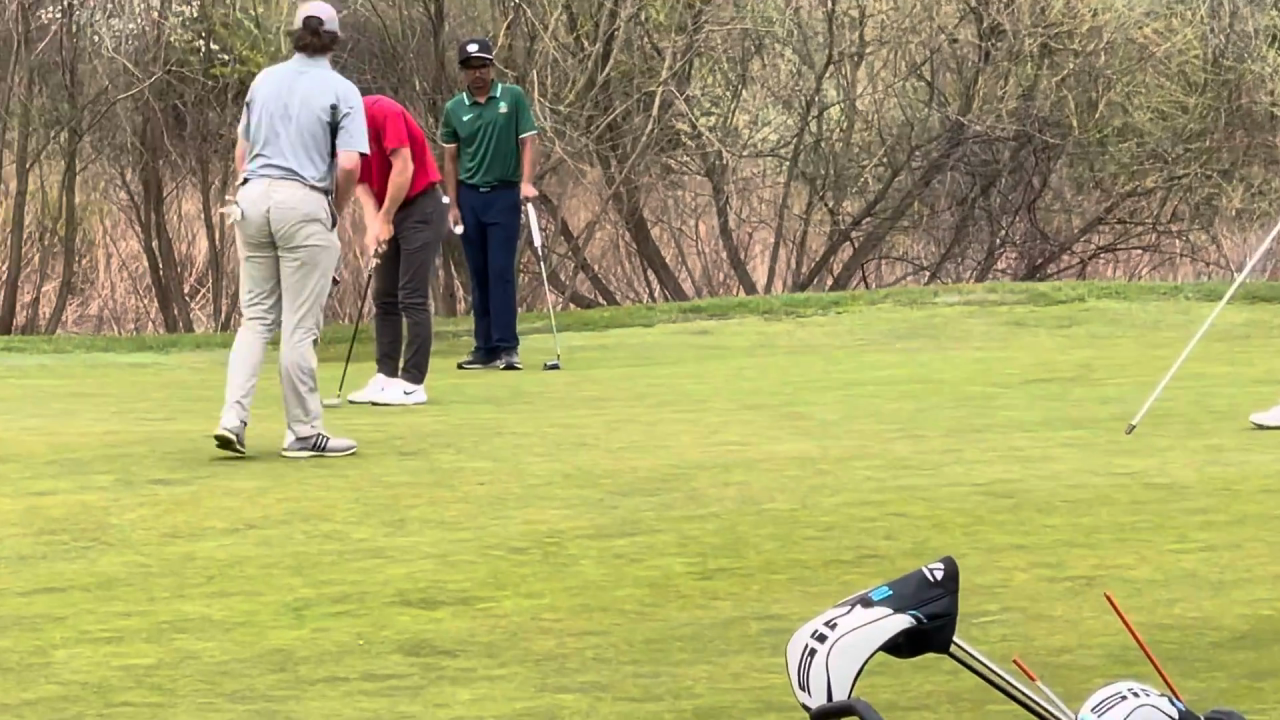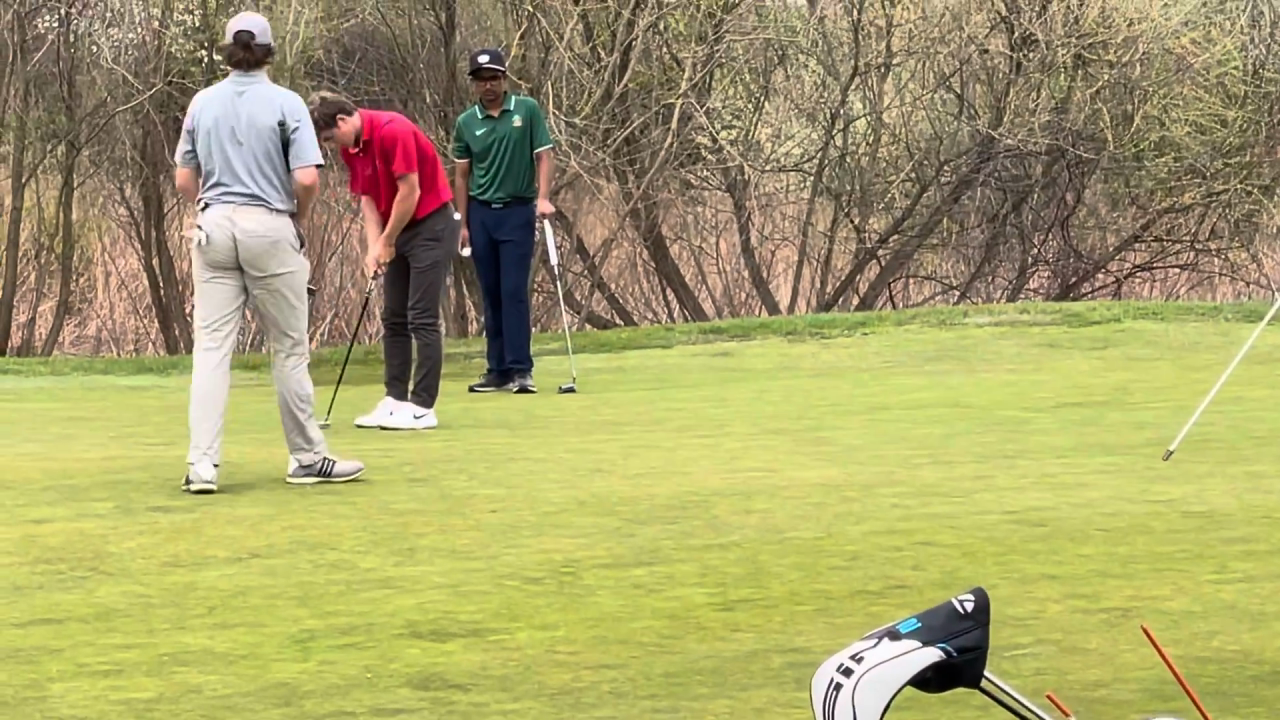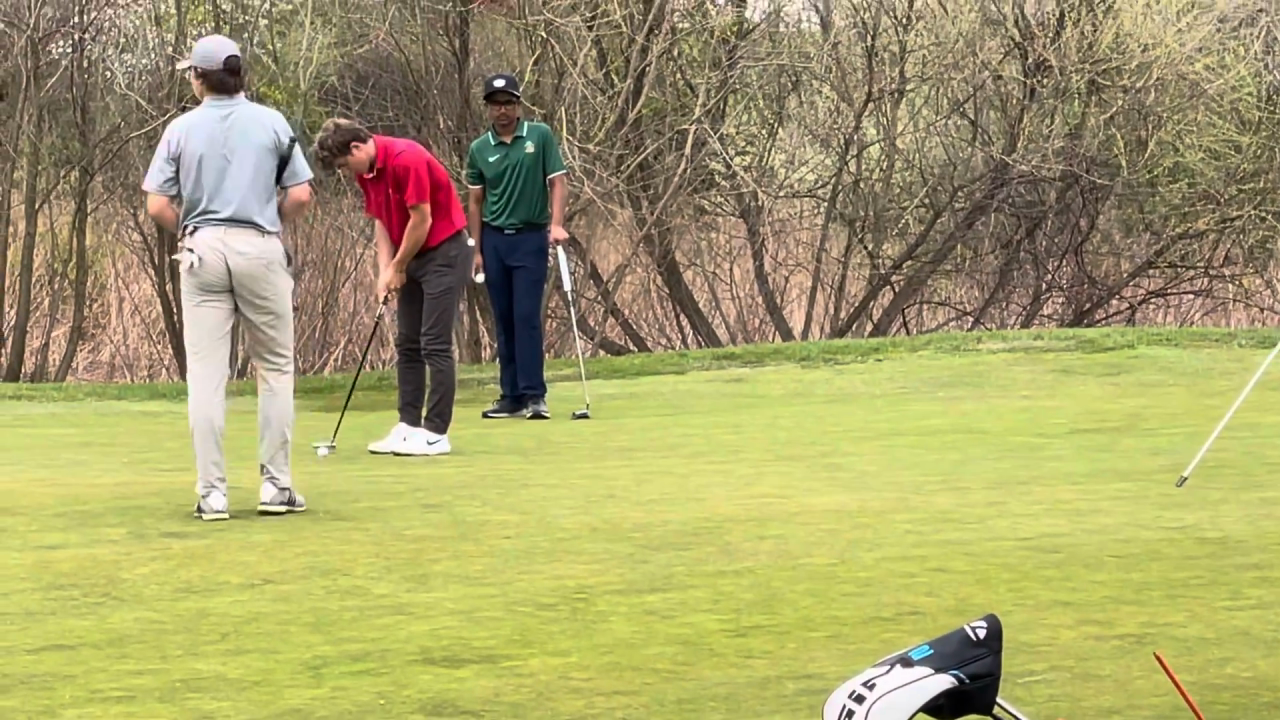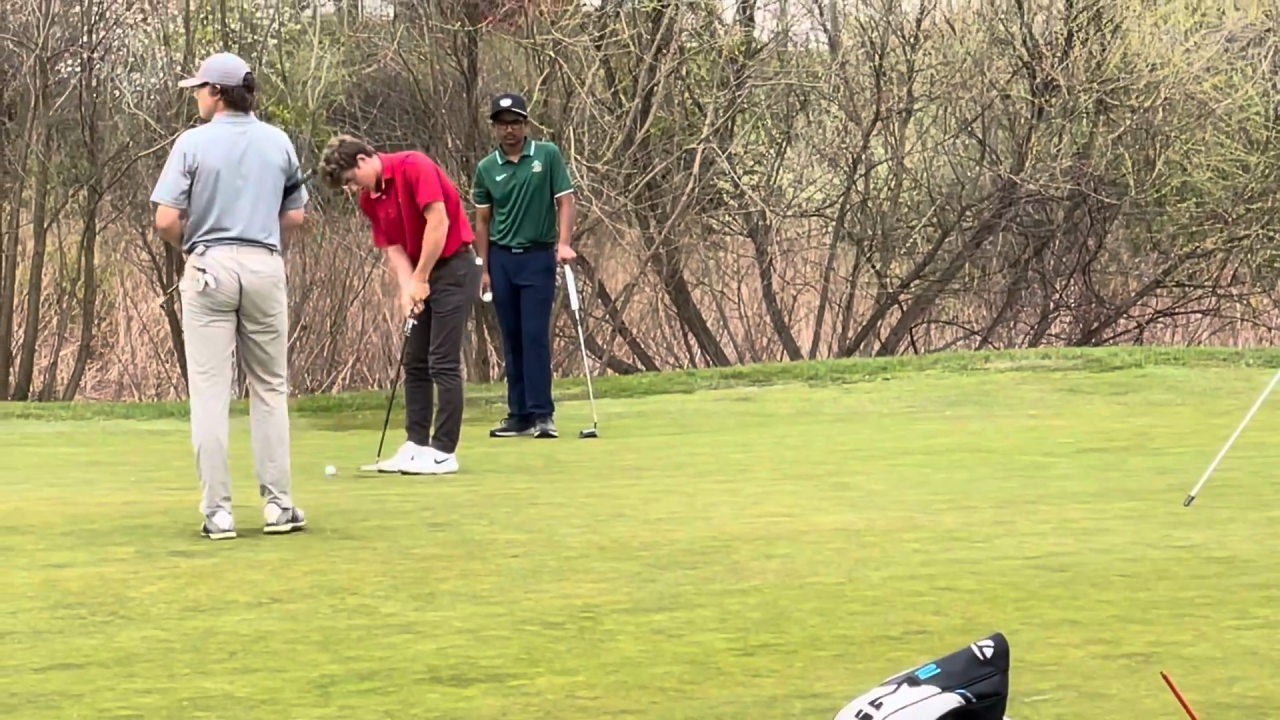
dt=0.4s
person 1, frame 1
left shoulder: (264, 79)
right shoulder: (341, 90)
left elbow: (242, 151)
right elbow: (349, 165)
right wrist: (336, 209)
left hip: (253, 198)
right hip: (303, 204)
left knee: (255, 318)
right knee: (299, 326)
left ankle: (233, 415)
right ankle: (303, 433)
person 1, frame 2
left shoulder: (202, 102)
right shoulder: (286, 102)
left elbow: (184, 180)
right elbow: (306, 179)
right wrist: (298, 218)
left hip: (213, 227)
right hip: (269, 229)
left knee: (211, 348)
right knee: (289, 351)
left ankle: (201, 463)
right ankle: (307, 459)
person 1, frame 3
left shoulder: (181, 128)
right shoulder: (272, 121)
left elbow: (157, 207)
right elbow: (300, 196)
left hip: (202, 252)
right hip: (259, 250)
left knee: (206, 376)
right knee: (275, 369)
left ankle: (212, 493)
right ankle: (277, 484)
person 1, frame 4
left shoulder: (192, 142)
right shoulder: (279, 141)
left elbow: (166, 219)
right elbow: (294, 216)
left wrist: (192, 244)
left hip: (209, 271)
right hip: (264, 269)
left knee: (210, 394)
right knee: (270, 390)
left ankle: (218, 511)
right ankle: (279, 503)
person 2, frame 1
left shoulder: (514, 97)
right shoulder: (453, 109)
left elbow: (528, 142)
right elbow: (450, 159)
left wrist: (527, 182)
right wrist: (453, 204)
left hip: (504, 195)
right hip: (469, 197)
left knee: (501, 272)
right knee: (478, 275)
left ankle: (507, 347)
right ankle: (485, 347)
person 2, frame 2
left shoulder: (528, 110)
right shoulder: (465, 122)
left elbow: (543, 156)
right elbow: (461, 175)
left wrist: (543, 198)
right wrist: (462, 223)
left hip: (517, 211)
right hip: (480, 214)
left knee: (514, 291)
right knee: (490, 295)
left ankle: (520, 369)
right ankle: (498, 369)
person 2, frame 3
left shoulder: (541, 136)
right shoulder: (479, 149)
left elbow: (557, 182)
right elbow: (475, 202)
left wrist: (557, 224)
right wrist: (476, 250)
left hip: (530, 238)
right hip: (494, 240)
left knee: (527, 317)
right knee: (503, 321)
left ankle: (534, 395)
right ankle: (511, 395)
person 2, frame 4
left shoulder: (548, 155)
right shoulder: (486, 168)
left elbow: (565, 200)
right elbow: (482, 221)
left wrist: (564, 243)
right wrist: (484, 269)
left hip: (538, 256)
right hip: (501, 259)
left knee: (535, 336)
right knee: (511, 340)
left ankle: (542, 414)
right ankle: (519, 414)
person 3, frame 1
left shoulder: (382, 110)
left elbow: (404, 166)
right elbow: (360, 183)
left wrist: (385, 219)
right wrist: (373, 227)
left hip: (421, 207)
right hip: (389, 213)
left knee: (412, 298)
right knee: (384, 298)
right ankle: (386, 376)
person 3, frame 2
left shoulder: (393, 129)
right shoulder: (349, 148)
left elbow: (410, 192)
right elbow: (367, 197)
left wrist: (386, 242)
right wrist: (373, 247)
left hip: (431, 225)
right hip: (396, 230)
left knee: (422, 318)
right knee: (393, 318)
person 3, frame 3
left shoulder: (407, 158)
right shoulder: (366, 172)
left elbow: (422, 220)
right elbow: (382, 221)
left wrist: (398, 268)
right wrist: (385, 271)
left hip: (445, 251)
right hip: (413, 254)
left knee: (435, 344)
right knee: (407, 344)
person 3, frame 4
left shoulder: (413, 165)
right shoulder: (368, 199)
left elbow: (439, 222)
right elbow: (392, 247)
left wrist: (421, 278)
right wrist: (407, 287)
left hip: (453, 268)
right hip: (420, 276)
left knee: (443, 362)
right knee: (414, 362)
